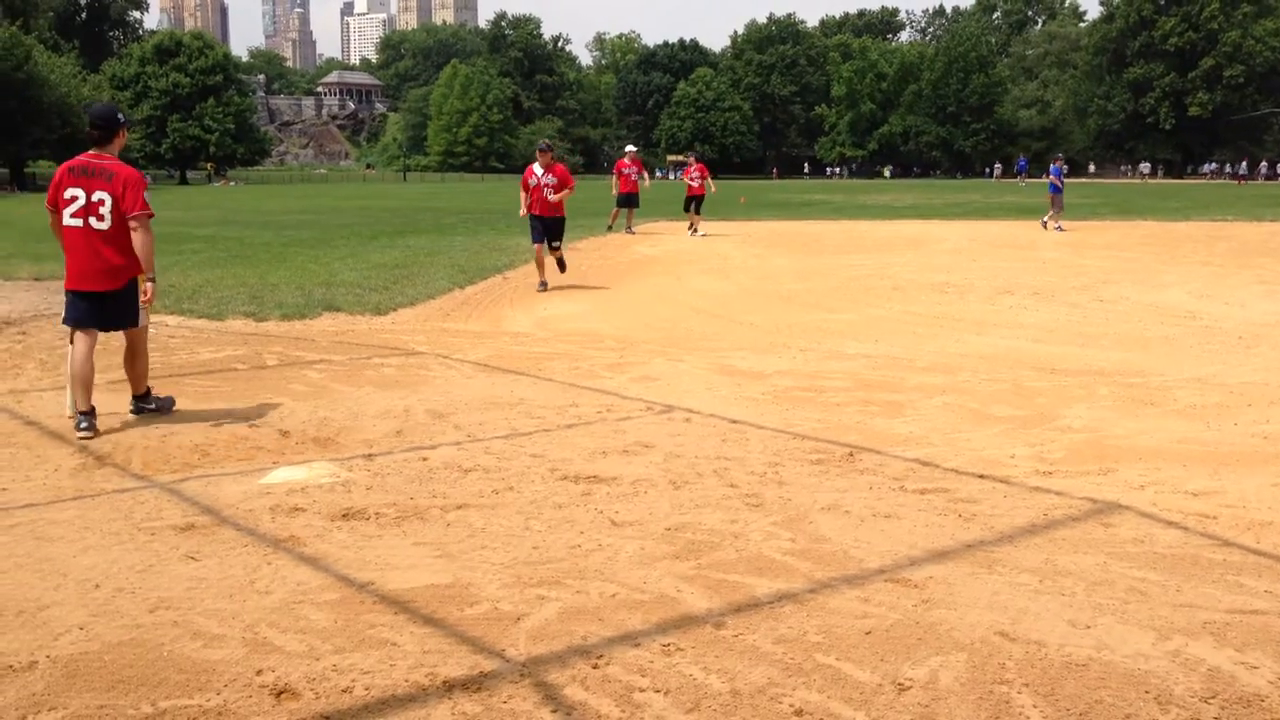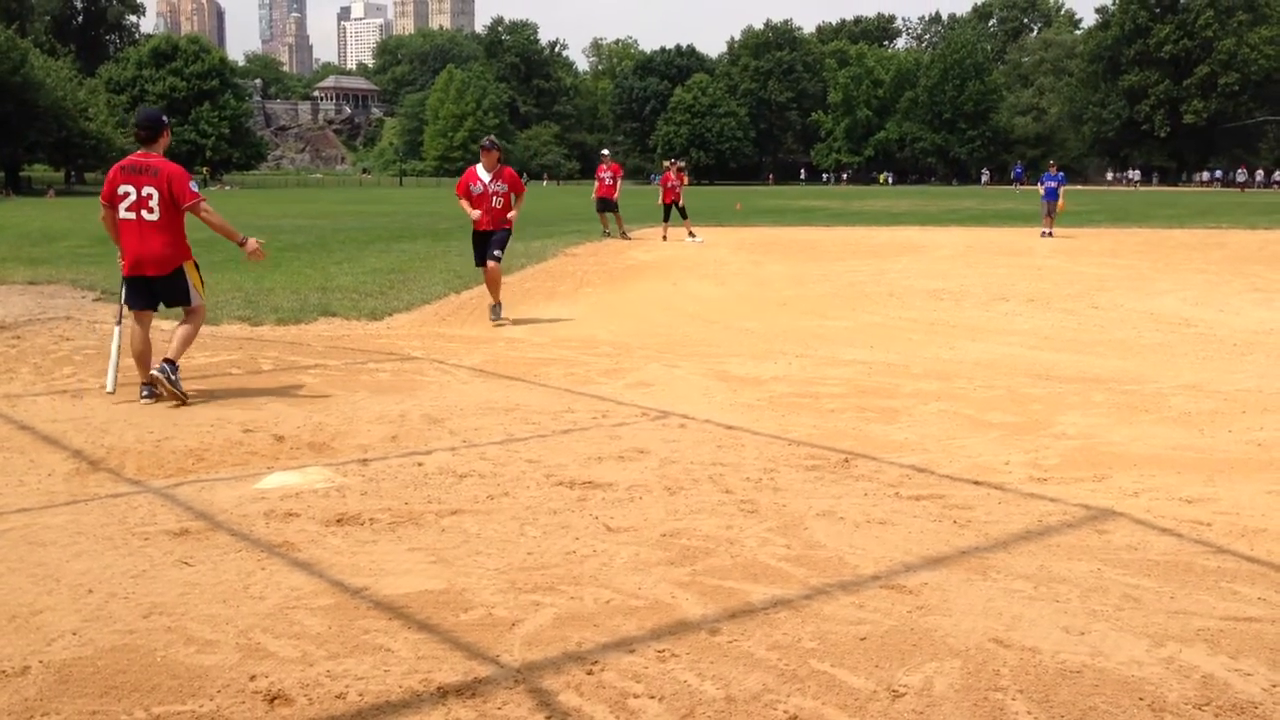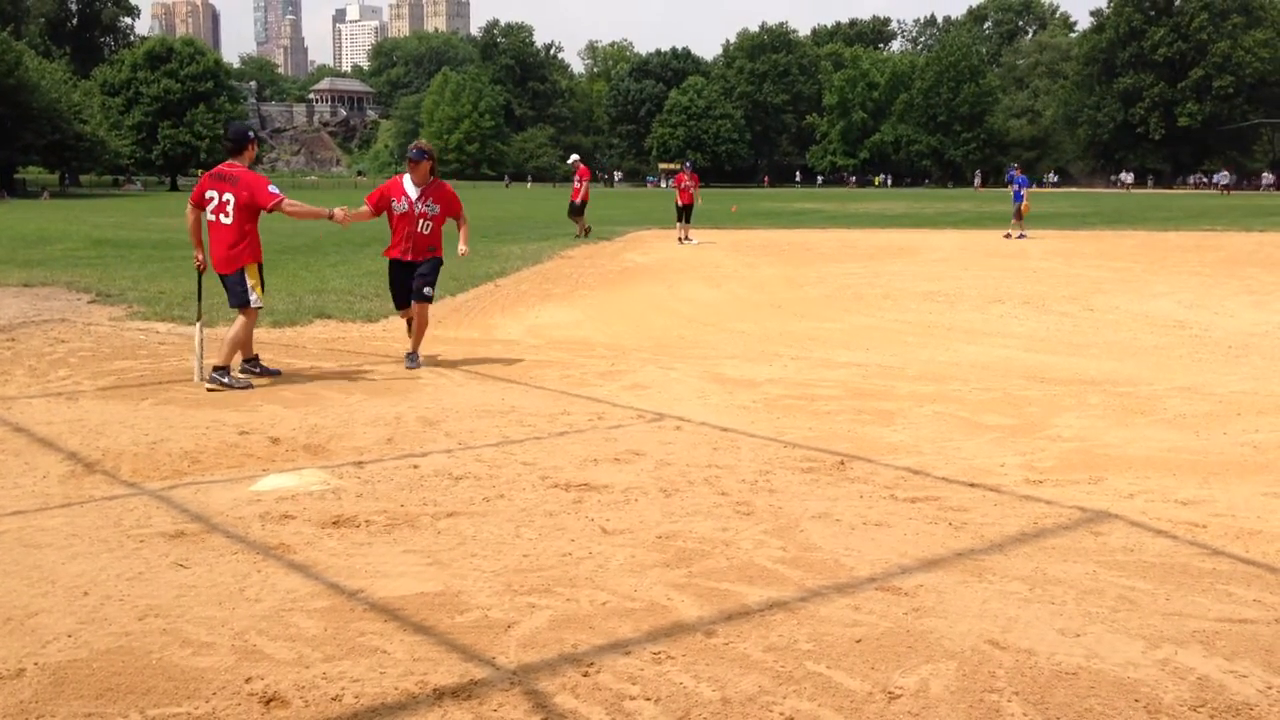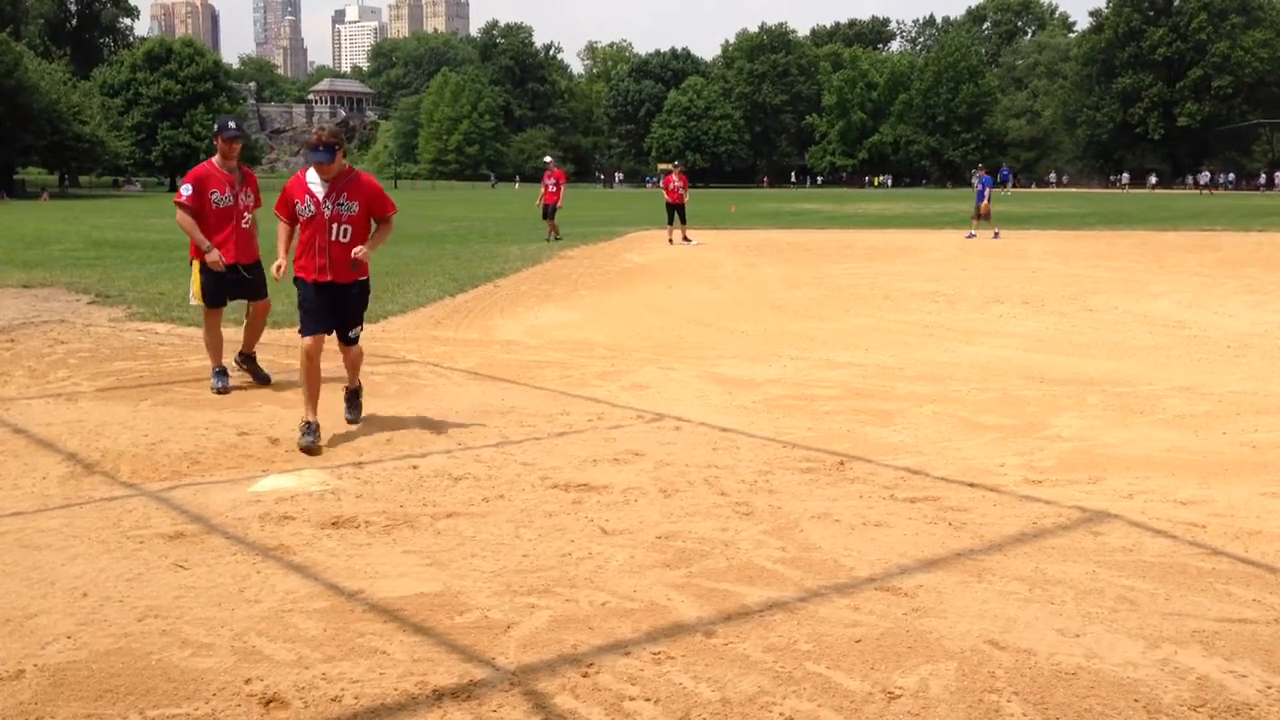
dt=1s
person 1, frame 1
left shoulder: (65, 172)
right shoulder: (128, 176)
left elbow: (55, 221)
right elbow: (139, 228)
right wrist: (150, 277)
left hip: (79, 273)
right hip: (122, 273)
left knee: (82, 340)
right knee: (136, 335)
left ankle: (84, 415)
right ankle: (142, 398)
person 1, frame 2
left shoulder: (118, 170)
right shoulder: (172, 172)
left elbow: (107, 215)
right elbow: (203, 212)
left wrist: (123, 247)
right wrist: (242, 240)
left hip: (134, 260)
right hip: (170, 259)
left knee: (140, 319)
right knee: (196, 311)
left ankle: (147, 385)
right ankle: (167, 367)
person 1, frame 3
left shoulder: (209, 177)
right shoulder: (253, 181)
left elbow: (192, 212)
right elbow: (286, 206)
left wrist: (198, 249)
right wrist: (328, 213)
left hip: (220, 257)
right hip: (243, 258)
left knee: (246, 309)
right knee: (247, 315)
left ankle: (248, 361)
right ankle: (218, 372)
person 1, frame 4
left shoulder: (248, 176)
right shoulder: (199, 175)
right elbow: (182, 214)
left wrist: (256, 249)
right wrist: (206, 248)
left hip: (247, 256)
right hip: (211, 258)
left knee: (262, 306)
right knee: (213, 314)
left ankle: (246, 357)
right ankle: (219, 371)
person 2, frame 1
left shoulder: (560, 169)
right shoulder: (530, 170)
left elbow: (571, 188)
right elbow: (524, 189)
left wrist: (559, 196)
right wrist: (523, 206)
left hip: (555, 215)
right hip: (535, 215)
left knee: (554, 249)
right knee: (537, 247)
left ankle: (559, 256)
right ankle: (542, 280)
person 2, frame 2
left shoulder: (509, 173)
right shoulder: (470, 174)
left elbow: (521, 193)
right elbow: (461, 197)
left wrist: (515, 209)
right wrist: (471, 212)
left hip: (502, 227)
right hip: (480, 229)
left knee: (493, 265)
right knee: (486, 268)
left ankle: (496, 305)
right ankle: (496, 301)
person 2, frame 3
left shoulder: (443, 190)
right shoulder: (393, 186)
left elbow: (460, 217)
right elbow: (371, 208)
left wrist: (463, 242)
right wrist: (351, 216)
left hip: (429, 259)
right hip: (399, 258)
left knee: (422, 305)
right knee: (403, 309)
left ankle: (414, 351)
right ankle: (412, 317)
person 2, frame 4
left shoulder: (364, 184)
right shoulder: (296, 183)
left elbow: (386, 221)
right elbow: (286, 220)
left wrist: (370, 246)
right wrist: (282, 255)
left hip: (352, 281)
right hip: (310, 279)
left knee: (350, 345)
right knee: (309, 345)
left ankle: (352, 387)
right ankle: (309, 422)
